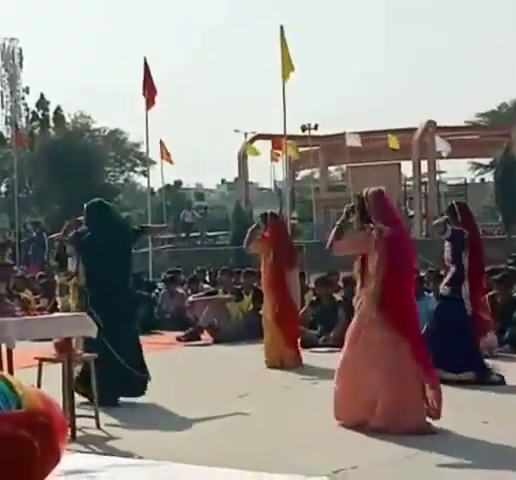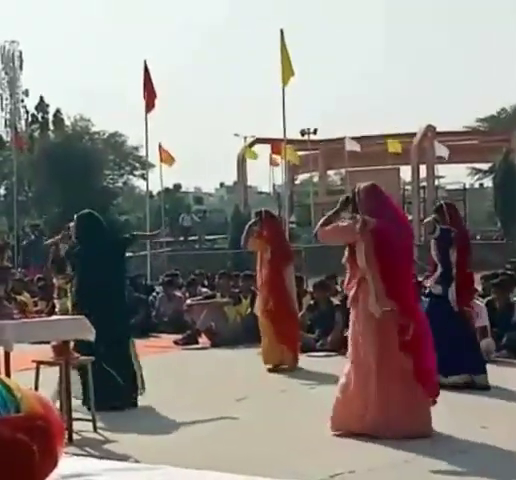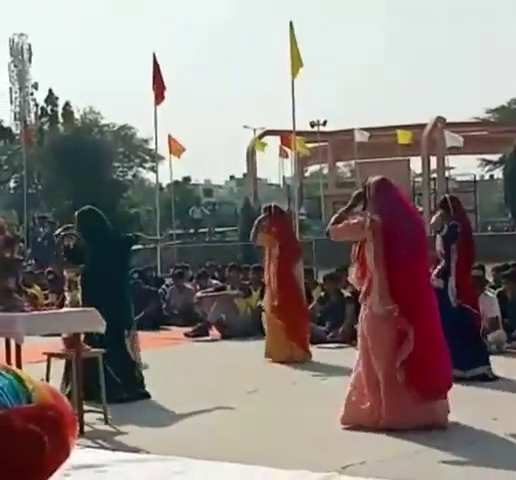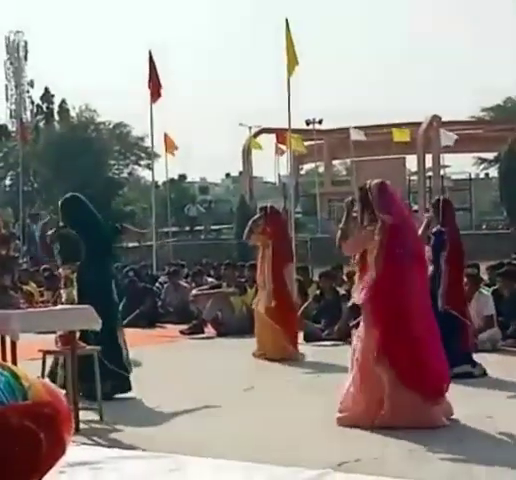
dt=0.2s
person 1, frame 1
left shoulder: (372, 234)
right shoulder: (394, 232)
left elbow: (333, 246)
left wrist: (345, 218)
left hip: (376, 307)
right hip: (398, 306)
left knee: (357, 362)
right knee: (396, 361)
left ankle: (358, 413)
right ankle: (405, 414)
person 1, frame 2
left shoulder: (360, 226)
right shoulder: (395, 225)
left elbow: (320, 233)
left wrist: (339, 208)
left hip: (370, 302)
right hip: (397, 302)
left knee: (372, 360)
right knee: (394, 357)
left ankle: (373, 418)
right ankle: (406, 414)
person 1, frame 3
left shoulder: (370, 223)
right shoulder: (407, 219)
left elbow: (333, 230)
left wrist: (352, 204)
left hip: (382, 298)
right hip: (411, 296)
left knee: (381, 355)
right knee: (415, 346)
left ankle: (388, 411)
right ankle: (423, 406)
person 1, frame 4
left shoulder: (378, 227)
right shoulder: (398, 224)
left elbow: (344, 246)
left wrist: (347, 215)
left hip: (384, 300)
right hip: (407, 298)
left knee: (376, 355)
right knee: (411, 346)
left ankle: (368, 410)
right ankle: (419, 407)
person 2, frame 1
left shoulder: (87, 238)
right shoulder: (121, 233)
right elbow: (141, 230)
right wrist: (162, 229)
left hip: (99, 298)
right hip: (121, 297)
left knee: (102, 341)
right knee: (122, 338)
left ankle: (106, 392)
right ankle: (129, 383)
person 2, frame 2
left shoulder: (79, 251)
right shoulder: (111, 244)
right elbow: (130, 239)
left hip: (92, 309)
right hip: (114, 308)
left knee: (93, 350)
right knee: (117, 346)
left ankle: (106, 397)
right ankle: (121, 394)
person 2, frame 3
left shoulder: (83, 247)
right shoulder: (114, 241)
right elbow: (133, 239)
left hip: (95, 303)
right hip: (116, 302)
left knee: (95, 344)
right knee: (115, 341)
person 2, frame 4
right shoulder: (98, 229)
left hip: (81, 293)
right hip: (101, 292)
left knee: (83, 337)
right knee: (104, 333)
left ankle: (90, 385)
right ankle: (112, 381)
person 3, frame 1
left shoulder: (459, 233)
right shoulder: (468, 234)
left elbow: (438, 225)
left wrist: (446, 220)
left hip: (453, 290)
right hip: (463, 290)
left knee: (443, 329)
right knee: (461, 331)
left ankle: (448, 369)
right ankle: (469, 369)
person 3, frame 2
left shoulder: (446, 233)
right shoulder: (456, 234)
left elbow: (428, 225)
left wrist: (434, 218)
left hip: (442, 290)
right hip: (453, 290)
left knee: (438, 331)
right knee: (457, 332)
left ankle: (446, 373)
right ankle: (469, 372)
person 3, frame 3
left shoulder: (452, 227)
right shoulder: (460, 228)
left elbow: (434, 224)
left wrist: (440, 215)
left hip: (446, 283)
right hip: (457, 284)
left knee: (447, 325)
right knee: (461, 325)
left ankle: (456, 365)
right ankle: (473, 365)
person 3, frame 4
left shoulder: (439, 232)
right shoulder: (449, 232)
left hip: (437, 286)
right hip: (448, 287)
left knee: (435, 325)
right knee: (449, 325)
right ankle: (460, 363)
person 4, frame 1
left shoulder: (269, 239)
right shoulder: (283, 239)
left elbow: (248, 246)
left wrist: (252, 230)
left hip: (277, 285)
right hip: (286, 285)
left knee: (277, 319)
right knee: (285, 318)
left ankle: (281, 358)
right ankle: (289, 356)
person 4, frame 2
left shoulder: (266, 237)
right shoulder: (276, 237)
left elbow: (246, 243)
left wrist: (249, 227)
left hip: (273, 284)
right hip: (280, 284)
left knee: (273, 318)
right knee: (281, 317)
left ankle: (278, 358)
right ankle: (286, 357)
person 4, frame 3
left shoulder: (275, 232)
right shoulder: (283, 233)
left elbow: (255, 238)
left wrist: (259, 222)
left hip: (281, 279)
right hip: (288, 278)
left knee: (280, 314)
right knee: (288, 314)
left ankle: (286, 352)
right ankle: (295, 350)
person 4, frame 4
left shoulder: (270, 232)
right shoulder: (278, 232)
left elbow: (249, 238)
left wrist: (254, 222)
left hip: (274, 279)
right hip: (279, 279)
left knee: (271, 313)
right knee: (269, 313)
left ankle: (278, 351)
right ankle: (276, 349)
